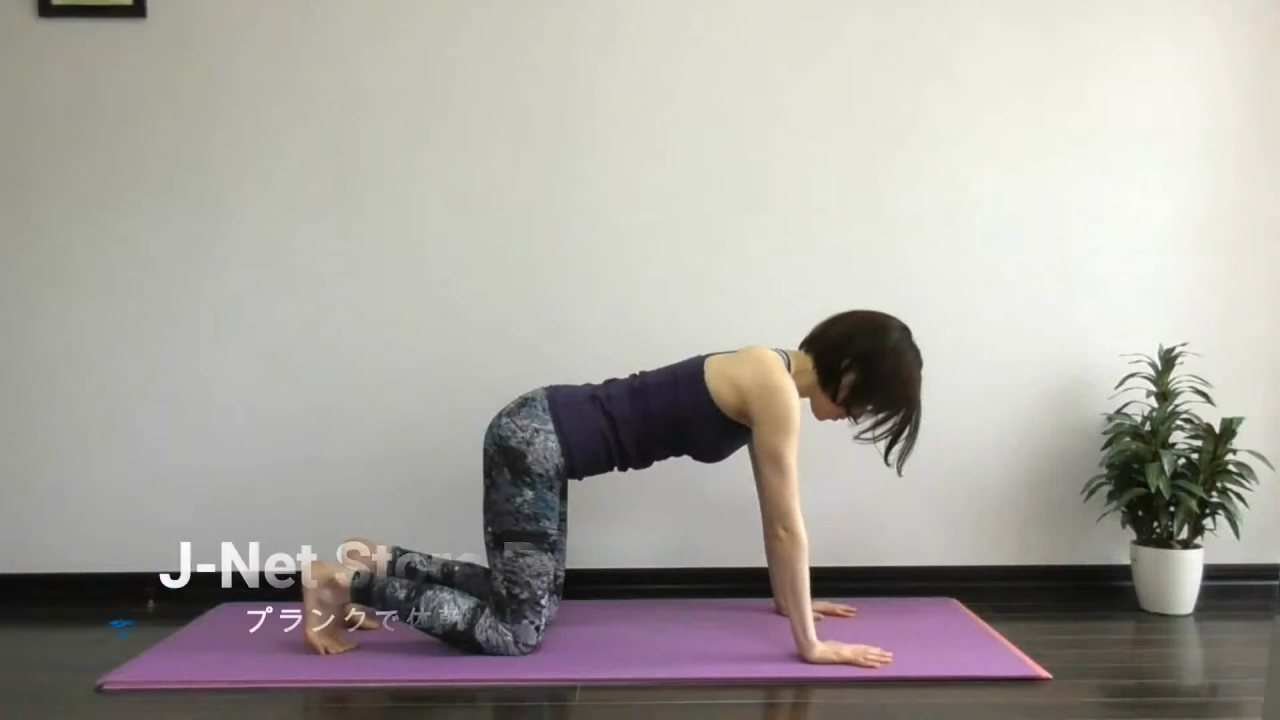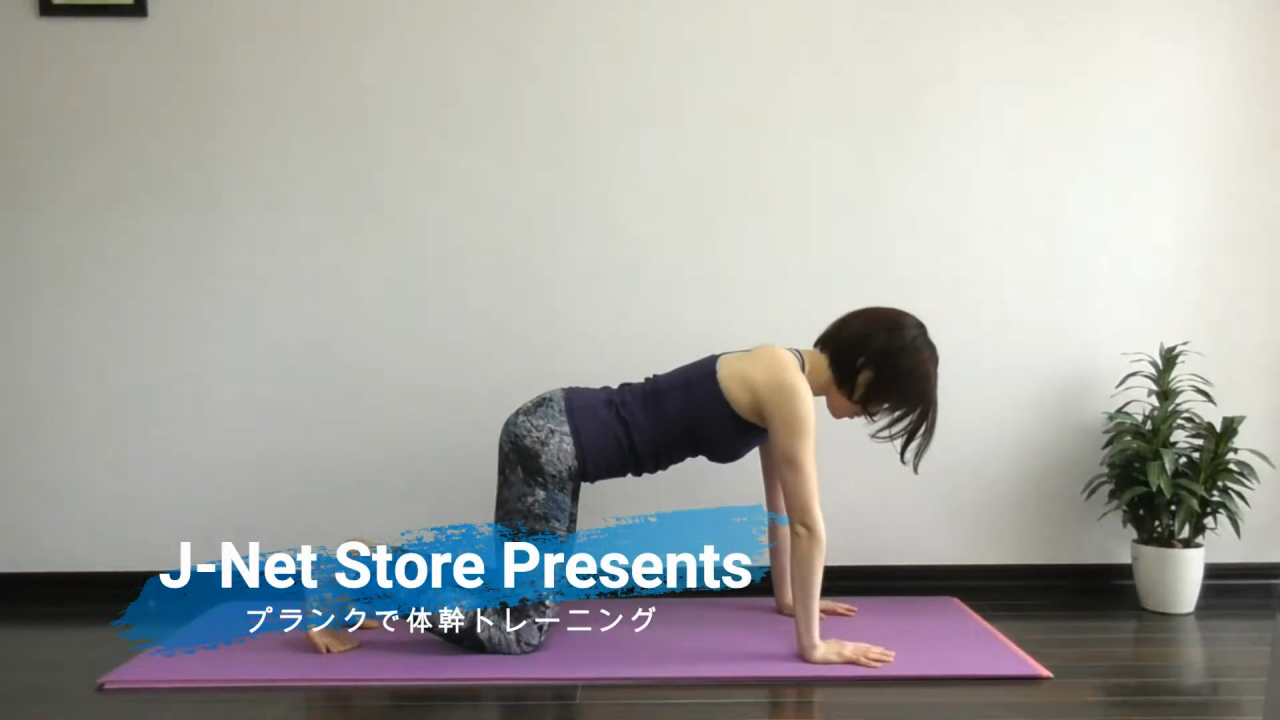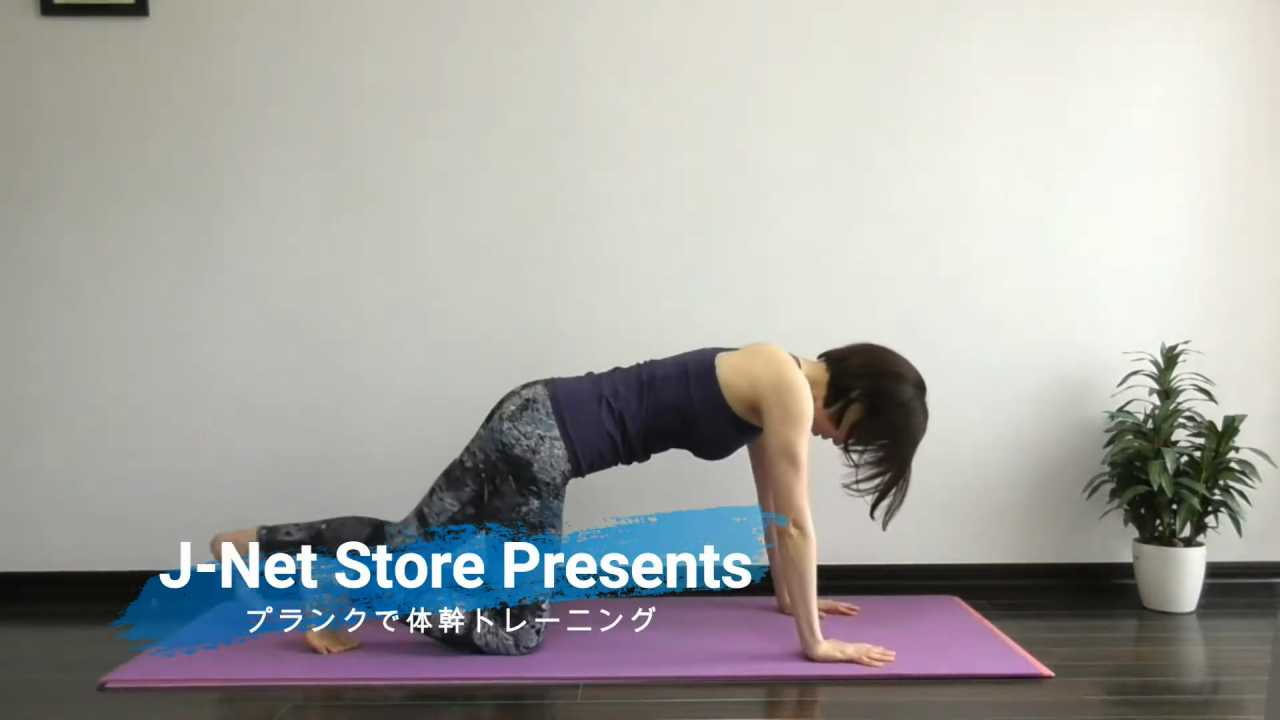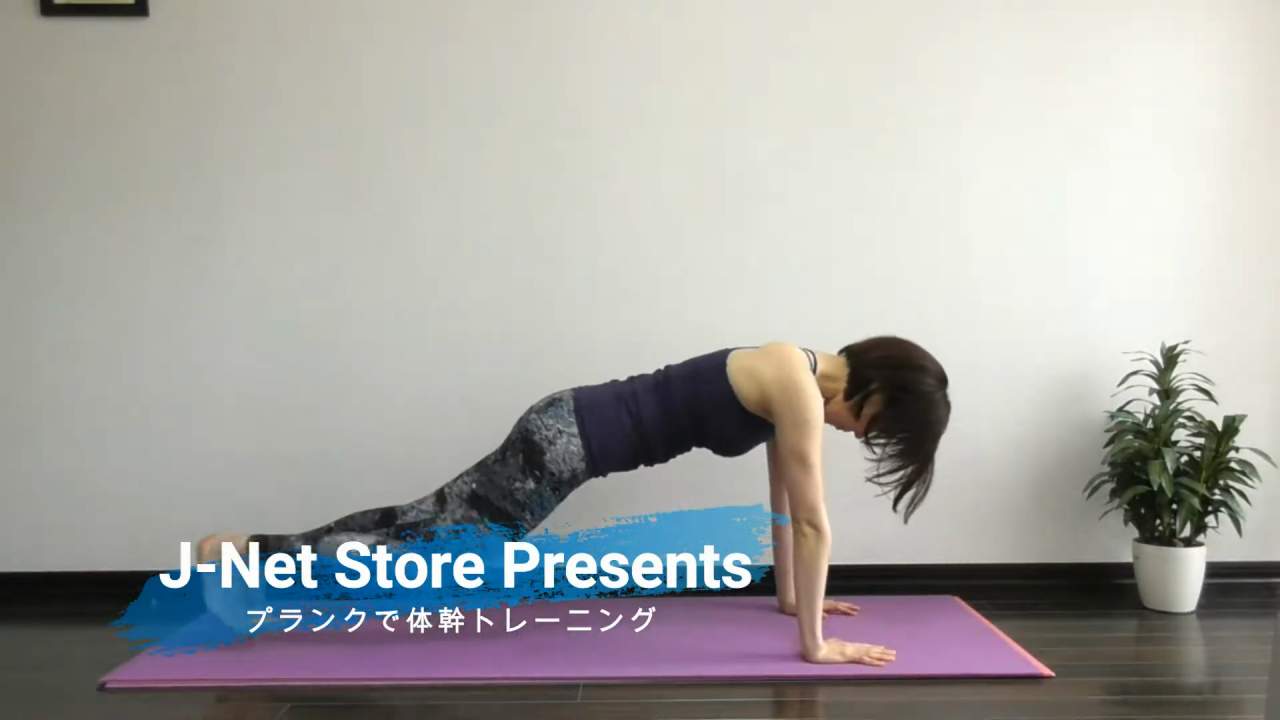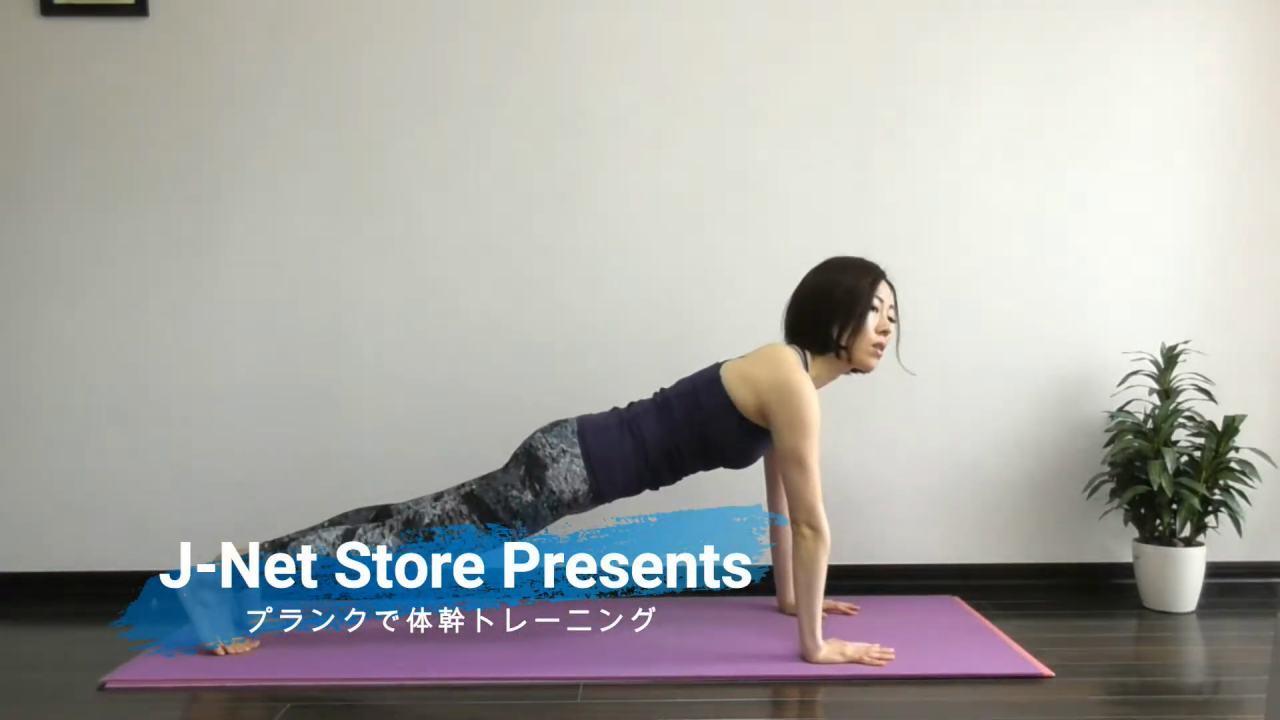
dt=1s
person 1, frame 1
left shoulder: (770, 377)
right shoulder: (775, 389)
left elbow: (773, 515)
right elbow: (786, 527)
left wrist: (788, 598)
right wrist: (809, 644)
left hip: (541, 436)
right hip: (533, 444)
left knee: (531, 599)
right knee: (516, 633)
left ankle: (376, 561)
right ankle: (347, 581)
person 1, frame 2
left shoulder: (782, 376)
right shoulder: (789, 389)
left elbow: (777, 502)
right elbow: (806, 525)
left wrist: (788, 597)
right wrist: (812, 644)
left hip: (559, 434)
right hip: (550, 442)
right knee: (518, 631)
person 1, frame 3
left shoulder: (768, 382)
right shoulder: (790, 391)
left elbow: (770, 505)
right elbow: (793, 525)
left wrist: (790, 595)
right wrist: (814, 642)
left hip: (533, 413)
right hip: (541, 445)
left knee: (412, 540)
right knee: (513, 630)
left ankle: (253, 547)
person 1, frame 4
left shoulder: (792, 377)
right shoulder: (801, 389)
left elbow: (782, 502)
right elbow: (810, 523)
left wrist: (792, 595)
right wrist: (815, 642)
left hip: (570, 431)
right hip: (566, 441)
left knee: (427, 526)
left ankle: (267, 560)
right ankle: (251, 554)
person 1, frame 5
left shoulder: (787, 374)
right shoulder: (792, 384)
left elbow: (779, 500)
right elbow: (810, 522)
left wrist: (791, 595)
right wrist: (816, 642)
left hip: (580, 457)
right hip: (569, 469)
left knee: (411, 527)
right knee: (402, 536)
